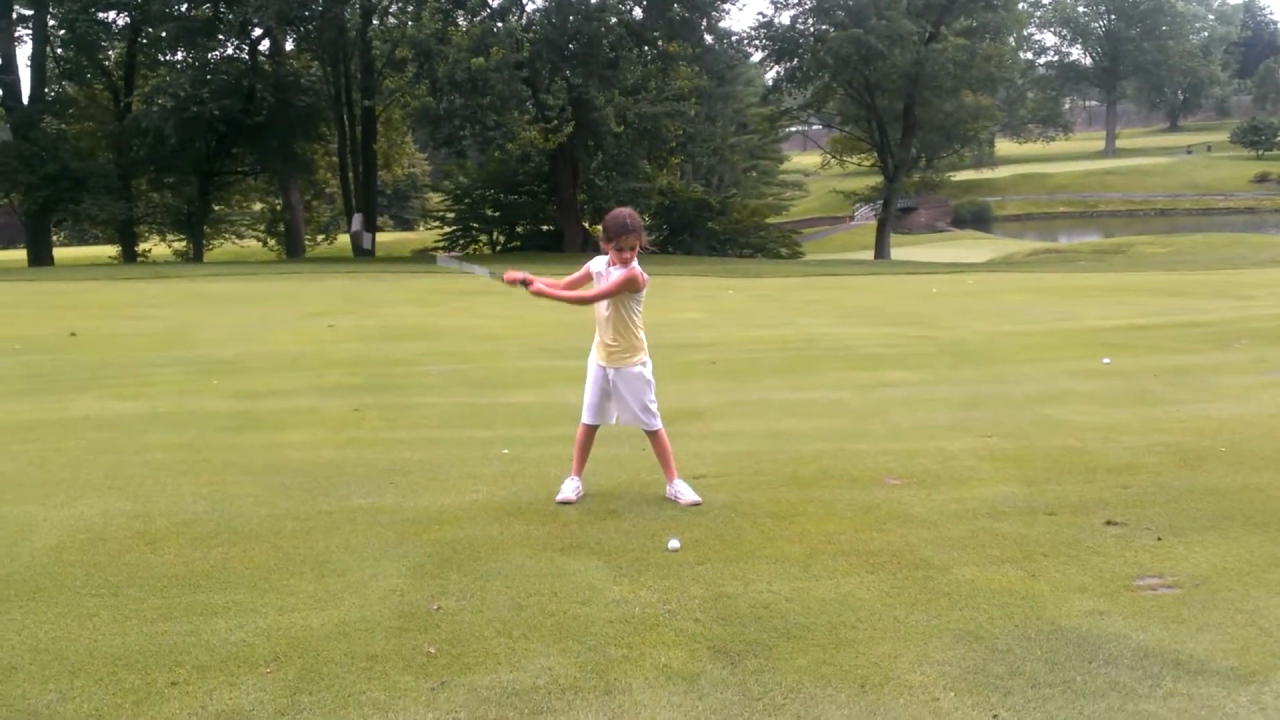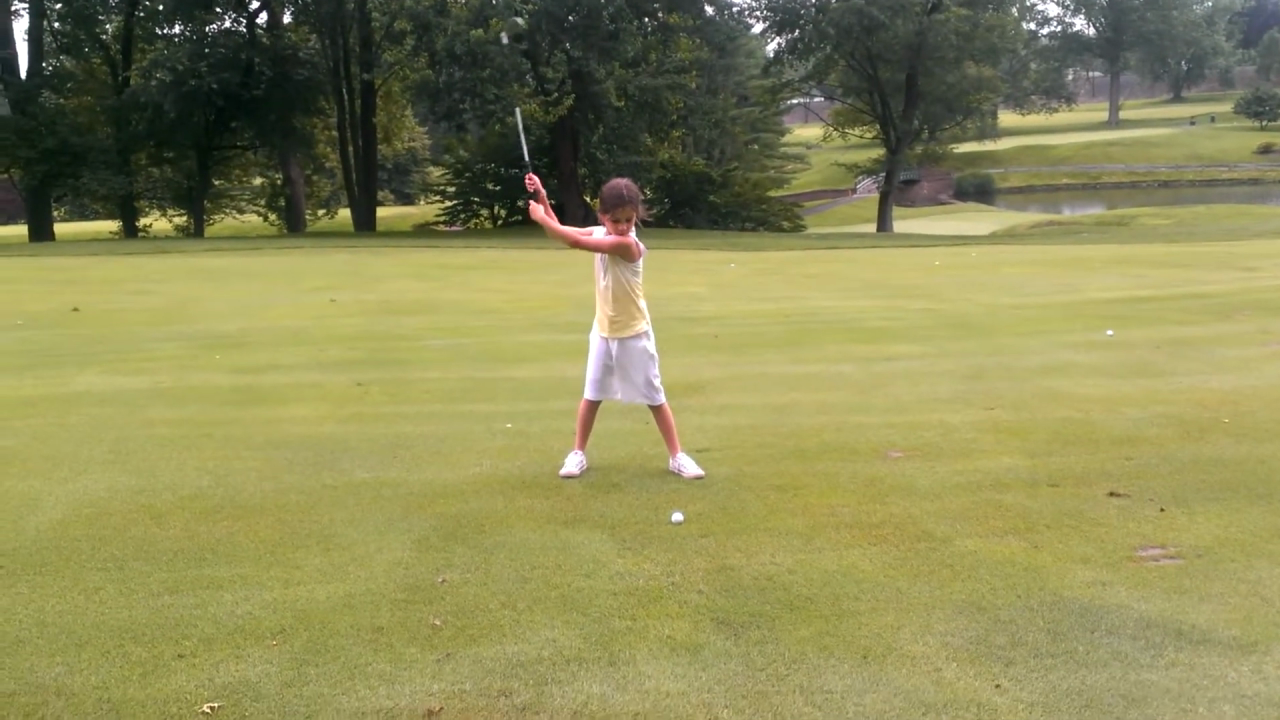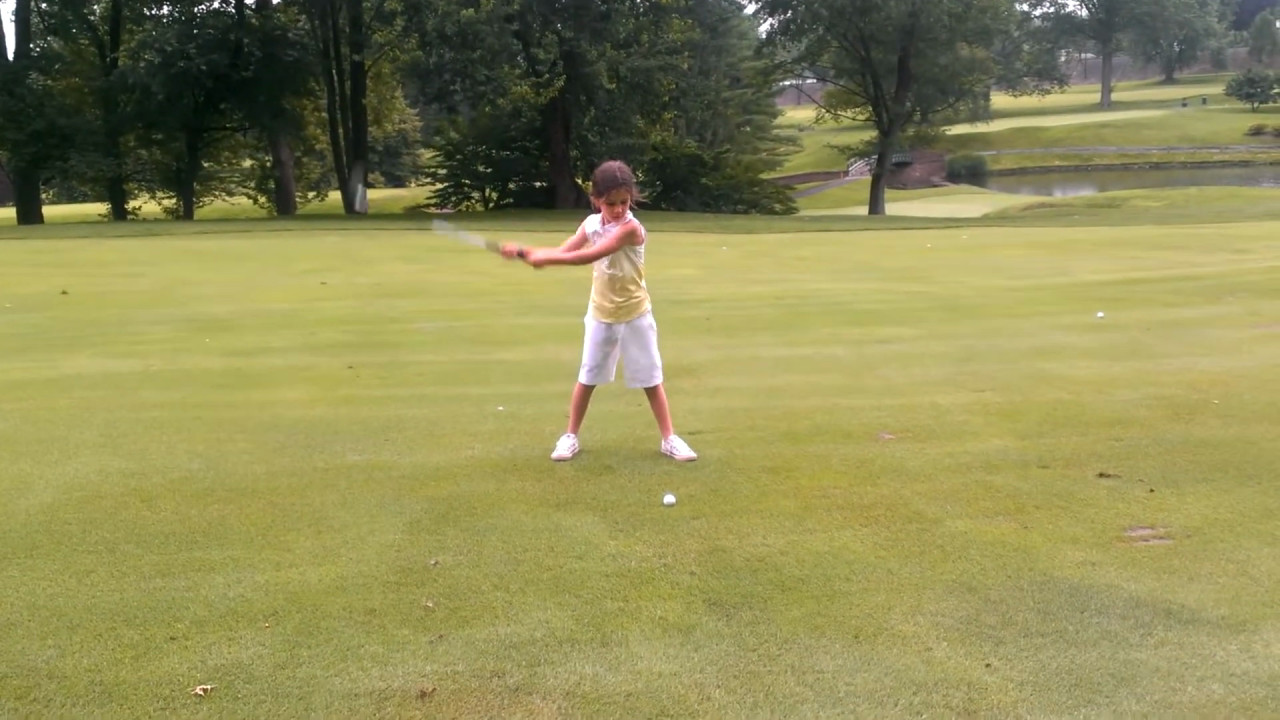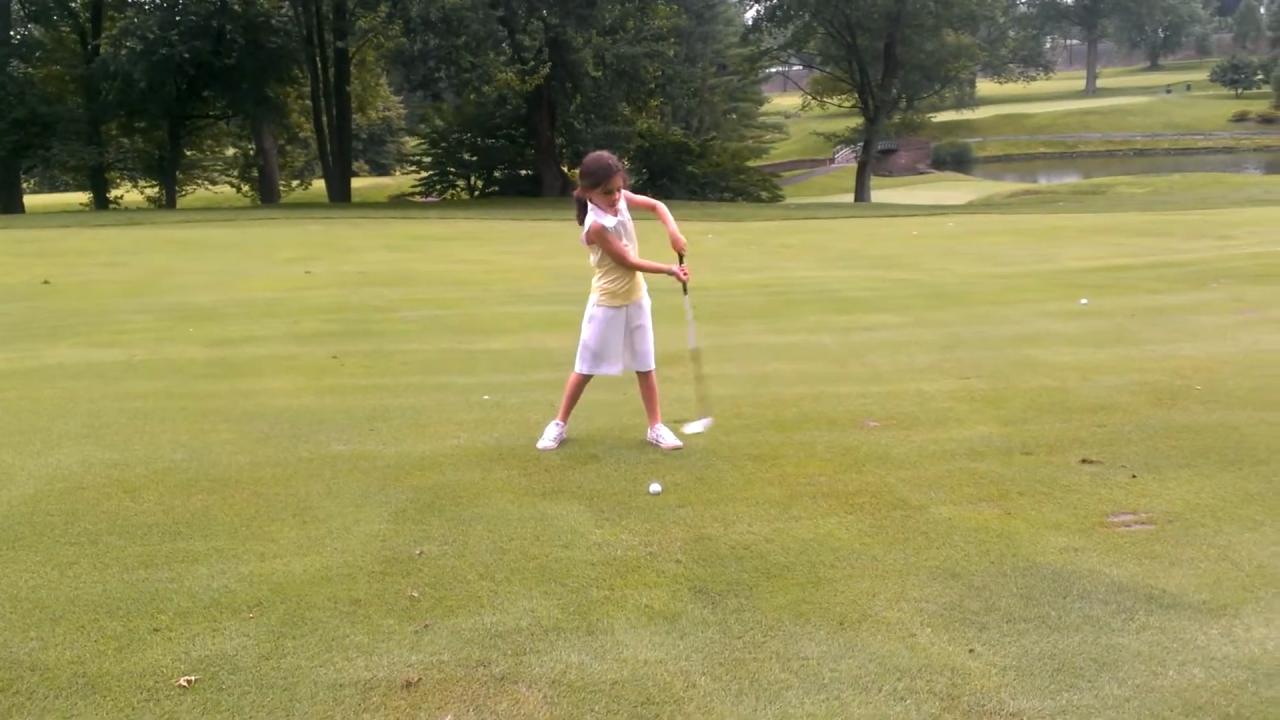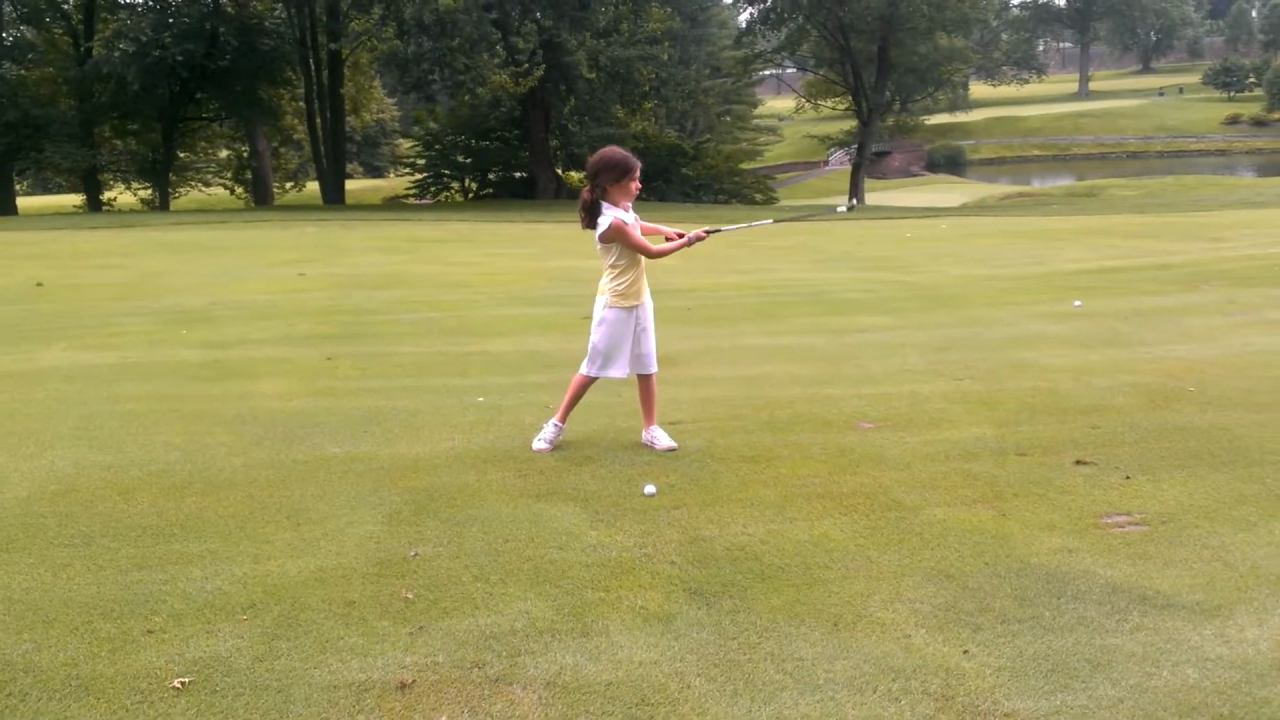
dt=0.4s
person 1, frame 1
left shoulder: (634, 275)
right shoulder: (597, 265)
left elbow: (588, 297)
right elbow: (562, 285)
left wrist: (545, 291)
right wrist: (531, 279)
left hip: (631, 361)
right hip: (601, 357)
left knee: (651, 422)
right knee: (589, 420)
left ankle: (673, 482)
right ankle: (575, 479)
person 1, frame 2
left shoulder: (627, 244)
right shoulder: (600, 233)
left elbow: (574, 241)
right elbow: (564, 232)
left wrist: (541, 217)
right wrist: (542, 200)
left hip: (633, 334)
right hip: (603, 331)
left knee: (654, 396)
right knee: (592, 394)
left ankle: (676, 456)
right ankle: (578, 453)
person 1, frame 3
left shoulder: (631, 228)
right shoulder: (591, 224)
left elbow: (593, 254)
right elbow: (561, 251)
left wrist: (546, 258)
right wrist: (528, 251)
left hip: (634, 316)
right hip: (600, 315)
left knee: (651, 378)
right knee: (587, 378)
left ankle: (669, 438)
right ankle: (571, 436)
person 1, frame 4
left shoulder: (623, 199)
right shoulder: (595, 226)
left elbow: (657, 206)
right elbow: (629, 262)
left wrist: (673, 231)
right wrist: (668, 270)
left hip: (636, 298)
right hip: (607, 303)
left knee: (646, 365)
right knee: (586, 366)
left ankle: (655, 426)
right ankle: (559, 424)
person 1, frame 5
left shoulder: (623, 208)
right shoulder: (613, 223)
right elbow: (649, 251)
left wrist: (665, 229)
right wrist: (687, 241)
left hip: (639, 301)
right hip: (616, 305)
left knee: (646, 367)
right knee: (593, 368)
left ankle: (650, 428)
right ankle: (557, 424)
